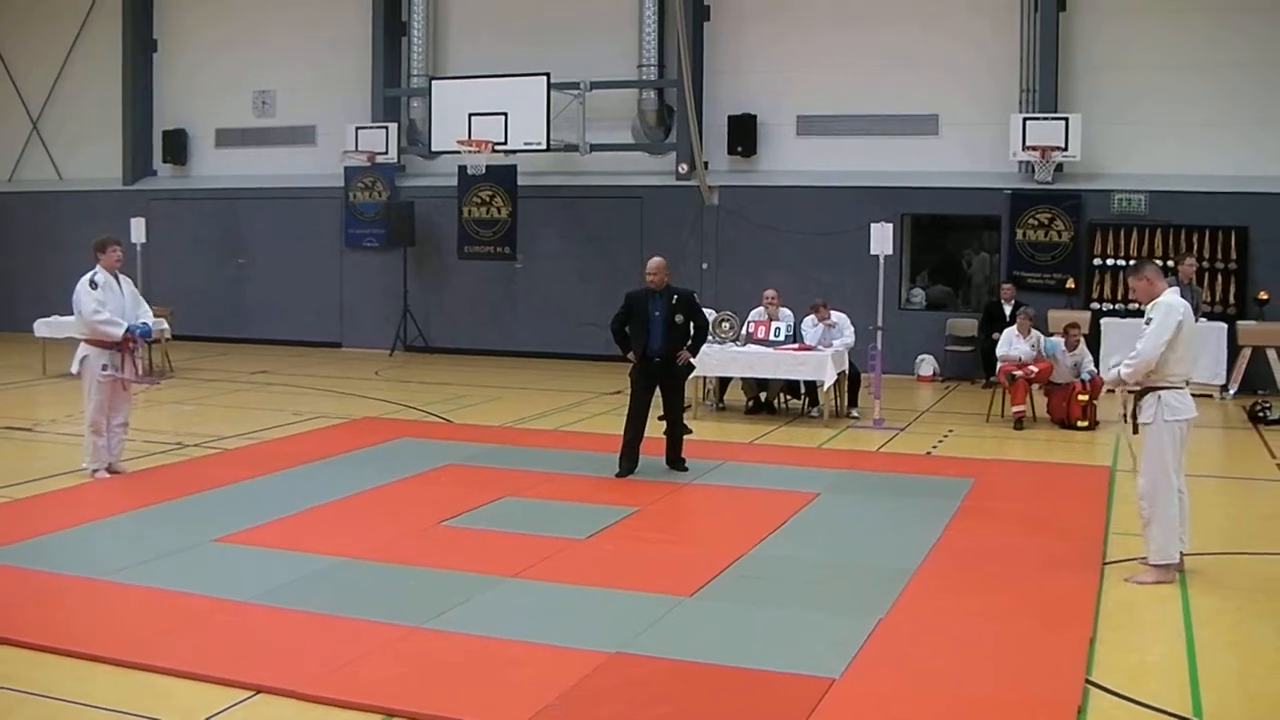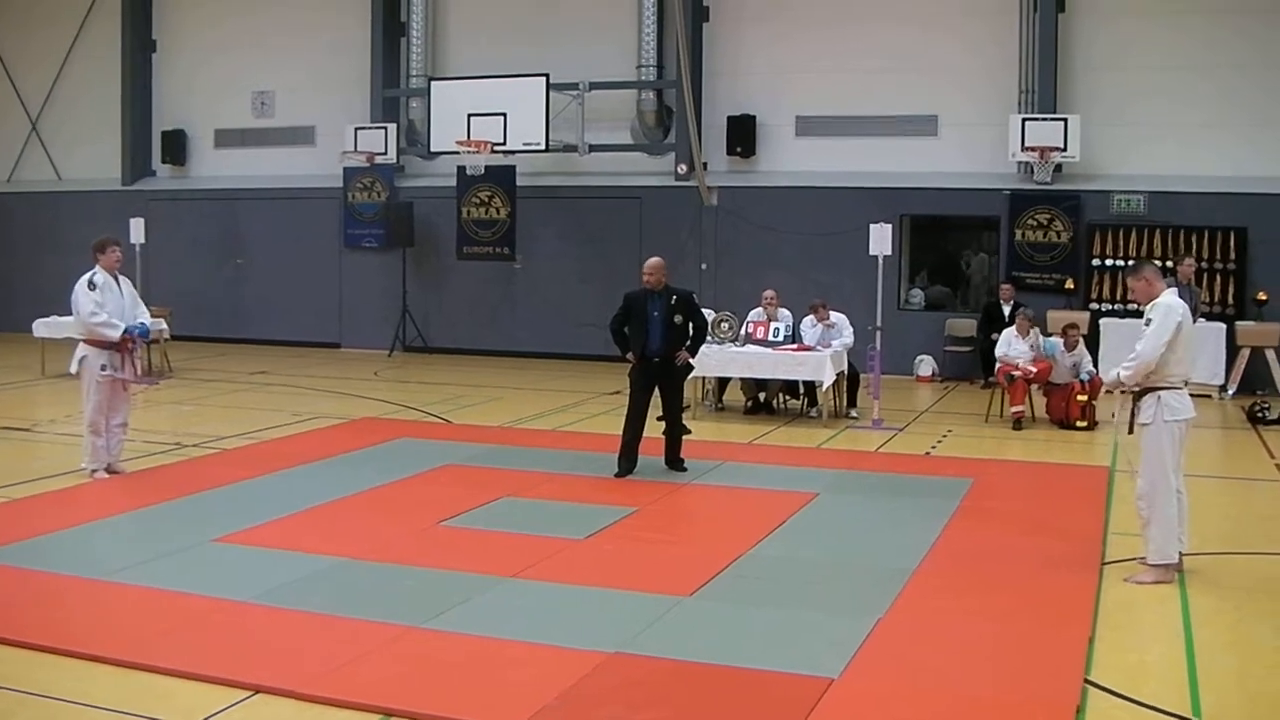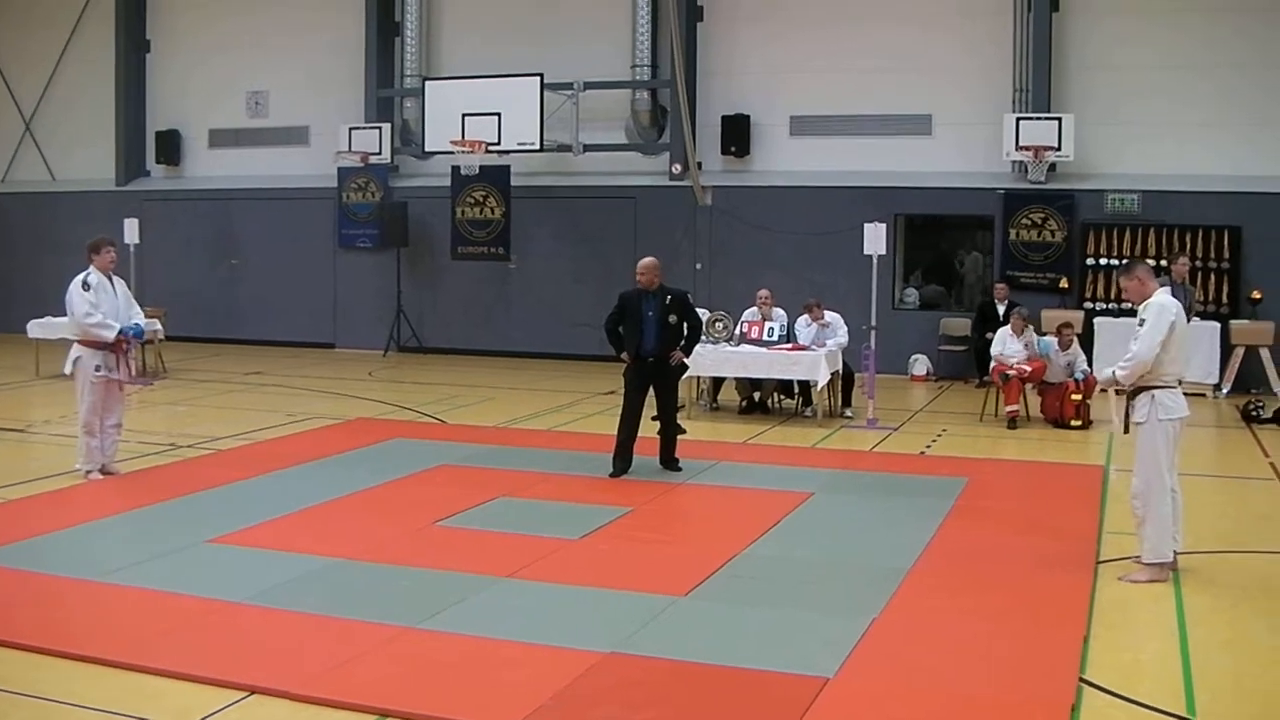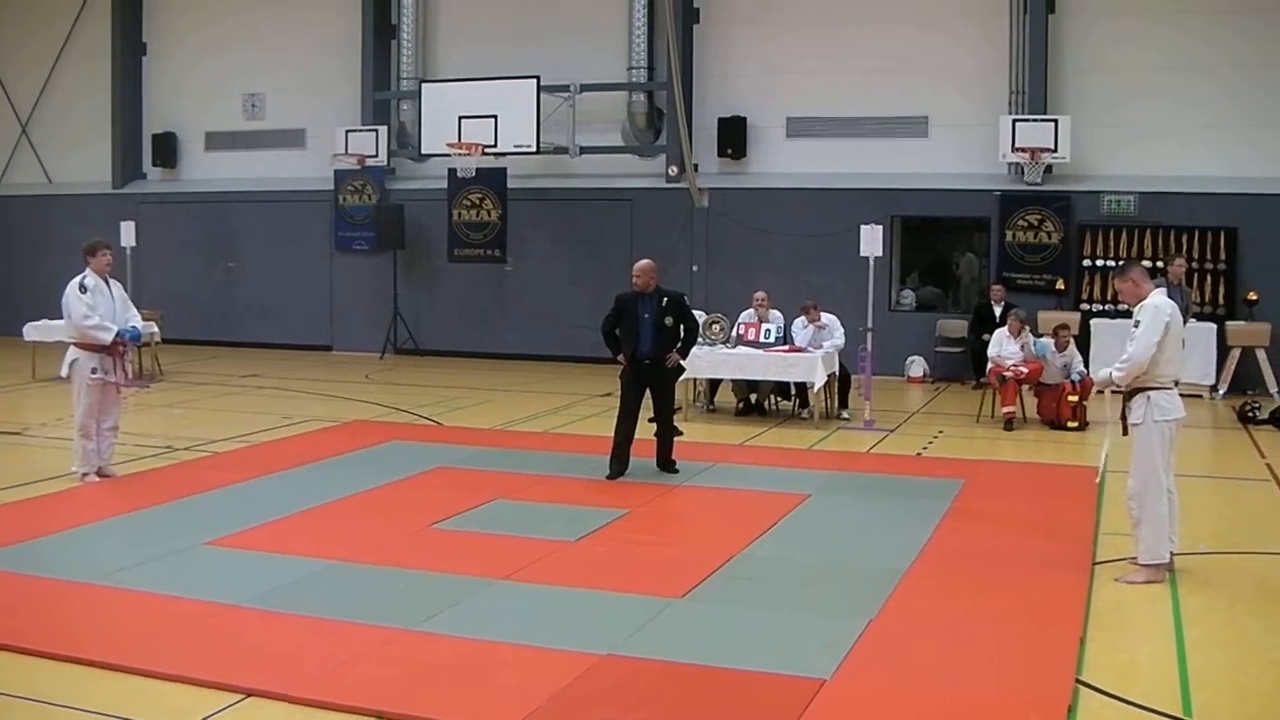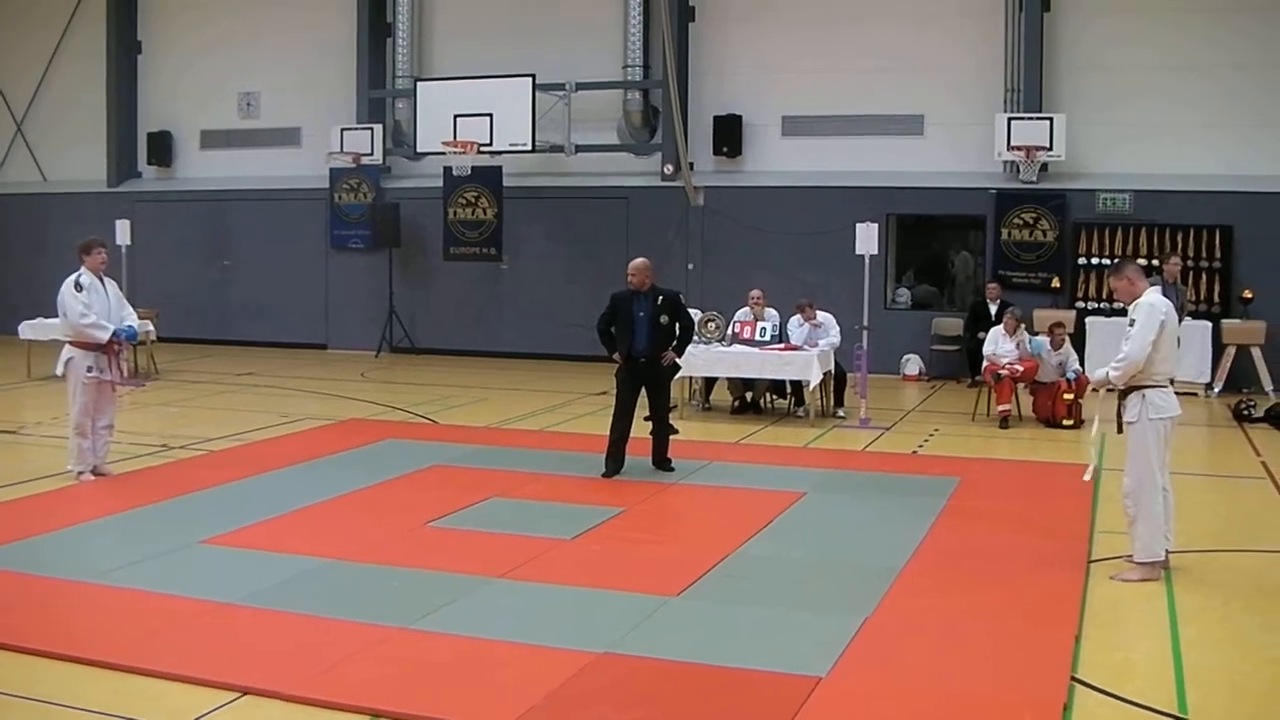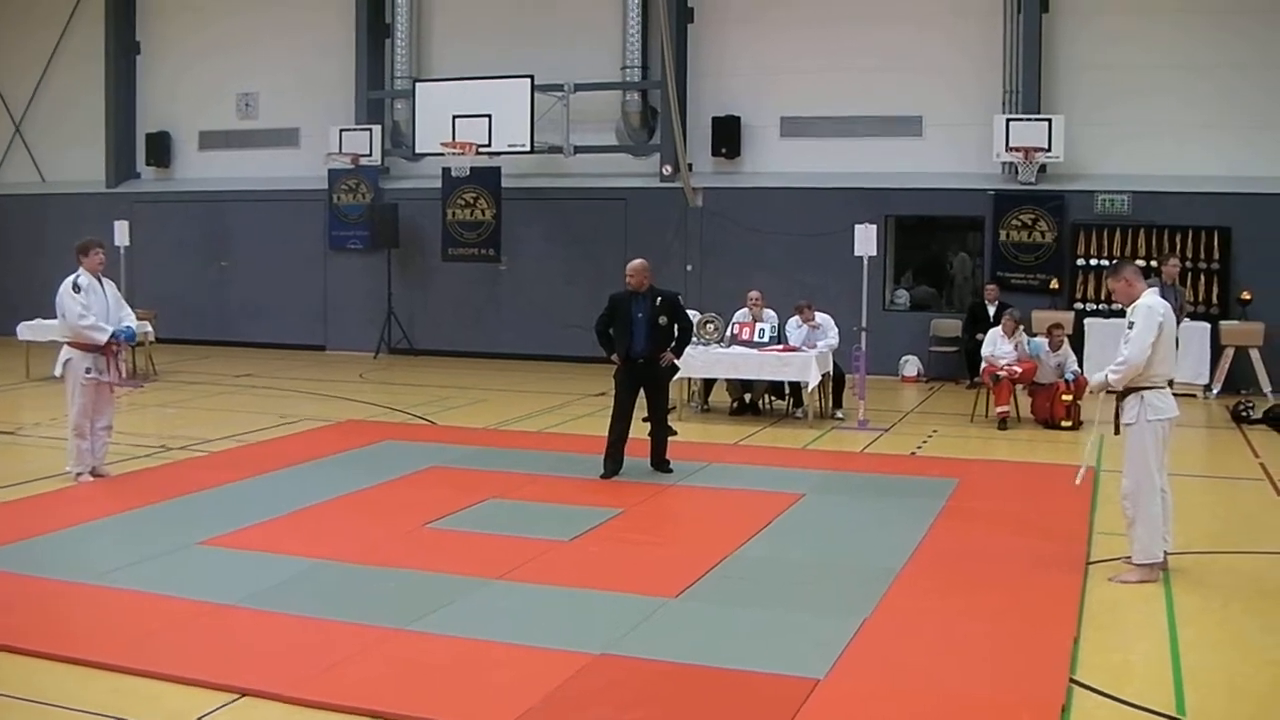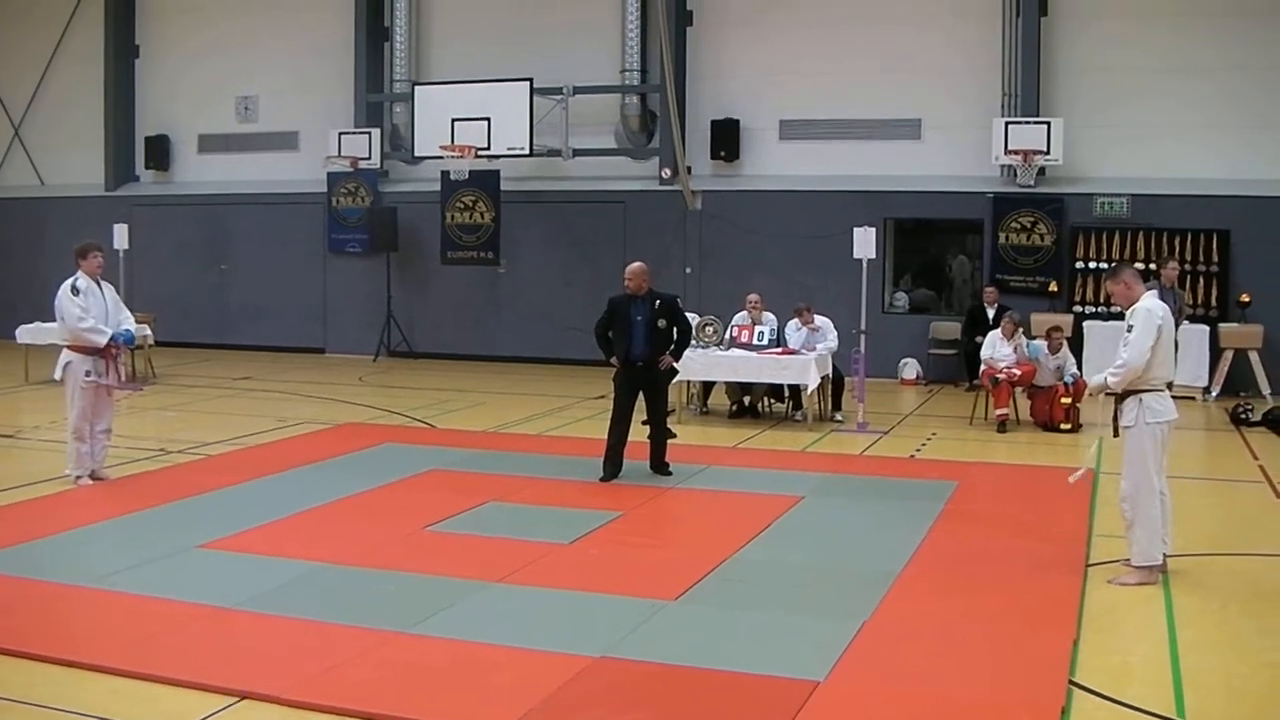
dt=0.1s
person 1, frame 1
left shoulder: (1166, 307)
right shoulder: (1175, 305)
left elbow: (1146, 355)
left wrist: (1118, 374)
right wrist: (1129, 369)
left hip: (1163, 405)
right hip: (1171, 402)
left knee: (1156, 485)
right knee: (1170, 481)
left ankle: (1163, 565)
right ankle: (1172, 552)
person 1, frame 2
left shoulder: (1164, 307)
right shoulder: (1174, 306)
left elbow: (1147, 356)
left wrist: (1118, 377)
right wrist: (1129, 376)
left hip: (1162, 406)
right hip: (1169, 402)
left knee: (1154, 485)
right knee: (1169, 482)
left ankle: (1162, 564)
right ankle: (1171, 552)
person 1, frame 3
left shoulder: (1158, 307)
right shoulder: (1167, 305)
left elbow: (1143, 356)
left wrist: (1113, 375)
right wrist: (1124, 376)
left hip: (1157, 404)
right hip: (1163, 401)
left knee: (1150, 484)
right knee: (1164, 481)
left ankle: (1157, 563)
right ankle: (1166, 551)
person 1, frame 4
left shoulder: (1153, 308)
right shoulder: (1163, 306)
left elbow: (1138, 357)
left wrist: (1109, 377)
right wrist: (1119, 377)
left hip: (1153, 405)
right hip: (1159, 401)
left knee: (1146, 485)
right knee: (1160, 482)
left ankle: (1154, 564)
right ankle: (1162, 552)
person 1, frame 5
left shoulder: (1148, 306)
right shoulder: (1158, 304)
left elbow: (1134, 356)
left wrist: (1105, 376)
right wrist: (1115, 376)
left hip: (1148, 403)
right hip: (1155, 399)
left knee: (1141, 483)
right knee: (1155, 480)
left ankle: (1149, 562)
right ankle: (1157, 550)
person 1, frame 6
left shoulder: (1145, 308)
right shoulder: (1156, 306)
left elbow: (1134, 359)
left wrist: (1104, 380)
right wrist: (1113, 379)
left hip: (1146, 405)
right hip: (1153, 400)
left knee: (1140, 485)
right knee: (1154, 481)
left ankle: (1147, 564)
right ankle: (1156, 551)
person 1, frame 7
left shoulder: (1145, 311)
right shoulder: (1155, 308)
left elbow: (1133, 362)
left wrist: (1103, 382)
right wrist: (1112, 381)
left hip: (1144, 407)
right hip: (1152, 403)
left knee: (1138, 487)
right knee: (1152, 483)
left ankle: (1146, 566)
right ankle: (1155, 553)
person 2, frame 1
left shoulder: (126, 282)
right shoulder: (90, 282)
left elbow: (142, 310)
right elbow: (94, 317)
left wrist: (143, 326)
right wrist: (126, 329)
left hip: (121, 355)
right hip: (97, 355)
left knee: (120, 412)
right knee: (97, 413)
left ankle: (113, 459)
right ankle: (97, 464)
person 2, frame 2
left shoulder: (124, 283)
right shoulder: (90, 282)
left elbow: (140, 311)
right elbow: (91, 317)
left wrist: (141, 326)
right wrist: (124, 330)
left hip: (120, 355)
right hip: (96, 355)
left knee: (119, 412)
right knee: (96, 413)
left ankle: (112, 460)
right ankle: (96, 464)
person 2, frame 3
left shoulder: (119, 283)
right shoulder: (84, 283)
left elbow: (134, 311)
right elbow: (86, 318)
left wrist: (136, 327)
right wrist: (119, 331)
left hip: (114, 356)
right hip: (91, 355)
left knee: (113, 413)
right knee: (90, 414)
left ankle: (106, 460)
right ankle: (90, 465)
person 2, frame 4
left shoulder: (115, 286)
right shoulder: (80, 285)
left elbow: (131, 314)
right elbow: (84, 321)
left wrist: (132, 330)
right wrist: (116, 333)
left hip: (111, 358)
right hip: (87, 358)
left knee: (110, 415)
right knee: (87, 416)
left ankle: (103, 463)
right ankle: (86, 468)
person 2, frame 5
left shoulder: (110, 284)
right shoulder: (75, 284)
left elbow: (126, 312)
right elbow: (80, 319)
left wrist: (128, 329)
right wrist: (113, 332)
left hip: (106, 357)
right hip: (82, 356)
left knee: (105, 414)
right knee: (82, 415)
left ankle: (98, 462)
right ankle: (82, 466)
person 2, frame 6
left shoulder: (108, 285)
right shoulder: (74, 285)
left elbow: (125, 313)
right elbow: (79, 321)
left wrist: (127, 330)
right wrist: (111, 334)
left hip: (104, 357)
right hip: (81, 358)
left knee: (103, 415)
right knee: (81, 416)
left ankle: (97, 463)
right ankle: (80, 467)
person 2, frame 7
left shoulder: (107, 288)
right shoulder: (72, 288)
left elbow: (123, 315)
right elbow: (78, 323)
left wrist: (126, 333)
right wrist: (110, 337)
left hip: (103, 361)
right hip: (80, 360)
left knee: (103, 418)
right knee: (80, 419)
left ankle: (96, 466)
right ankle: (80, 470)
person 3, frame 1
left shoulder: (684, 297)
right shoulder: (634, 298)
left elbow: (702, 325)
right elbow: (616, 325)
left wrist: (692, 350)
right wrist: (627, 350)
left hip: (673, 365)
right hip: (644, 365)
left knee: (675, 416)
right knee: (636, 415)
left ankle: (675, 459)
right ankle: (628, 462)
person 3, frame 2
left shoulder: (683, 298)
right shoulder: (633, 299)
left elbow: (701, 325)
right elbow: (615, 325)
left wrist: (690, 351)
right wrist: (626, 350)
left hip: (672, 365)
right hip: (643, 365)
left knee: (674, 416)
right knee: (635, 416)
left ankle: (673, 459)
right ankle: (626, 462)
person 3, frame 3
left shoulder: (677, 297)
right shoulder: (627, 298)
left elbow: (696, 325)
right elbow: (610, 325)
left wrist: (685, 350)
right wrist: (621, 350)
left hip: (666, 365)
right hip: (637, 365)
left knee: (668, 415)
right knee: (629, 415)
left ankle: (668, 459)
right ankle: (621, 462)
person 3, frame 4
left shoulder: (674, 300)
right shoulder: (624, 300)
left elbow: (692, 327)
right elbow: (607, 327)
left wrist: (681, 352)
right wrist: (617, 352)
left hip: (663, 367)
right hip: (634, 367)
left knee: (665, 417)
right knee: (626, 417)
left ankle: (665, 461)
right ankle: (618, 464)
person 3, frame 5
left shoulder: (669, 298)
right shoulder: (619, 299)
left elbow: (687, 325)
right elbow: (602, 325)
left wrist: (677, 351)
right wrist: (613, 351)
left hip: (658, 365)
right hip: (629, 365)
left knee: (660, 416)
right knee: (621, 416)
left ankle: (661, 459)
right ankle: (614, 462)
person 3, frame 6
left shoulder: (668, 299)
right shoulder: (617, 300)
left elbow: (686, 326)
right elbow: (600, 327)
left wrist: (675, 352)
right wrist: (611, 352)
left hip: (656, 366)
right hip: (628, 366)
left knee: (659, 417)
right knee: (620, 417)
left ankle: (659, 461)
right ankle: (612, 464)
person 3, frame 7
left shoulder: (667, 302)
right shoulder: (616, 303)
left elbow: (685, 329)
right elbow: (600, 330)
left wrist: (674, 355)
right wrist: (610, 355)
left hip: (655, 369)
right hip: (627, 369)
left knee: (658, 420)
right knee: (619, 420)
left ankle: (658, 463)
right ankle: (612, 467)
